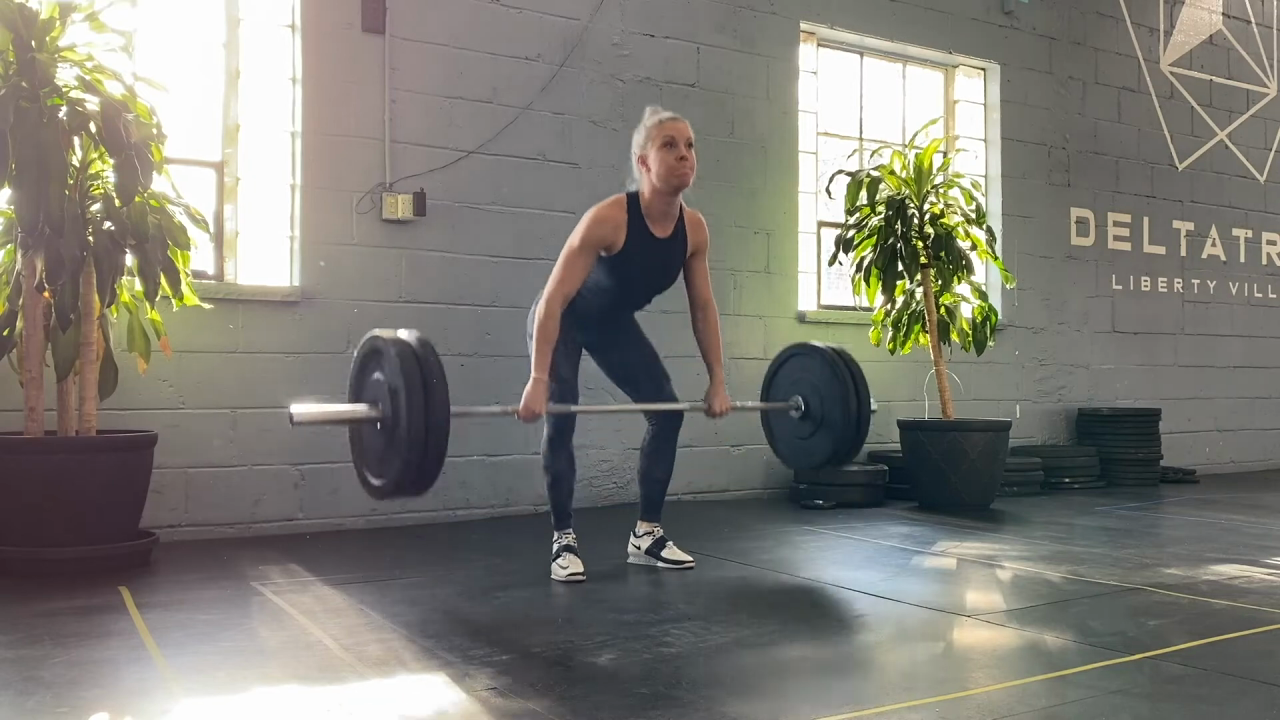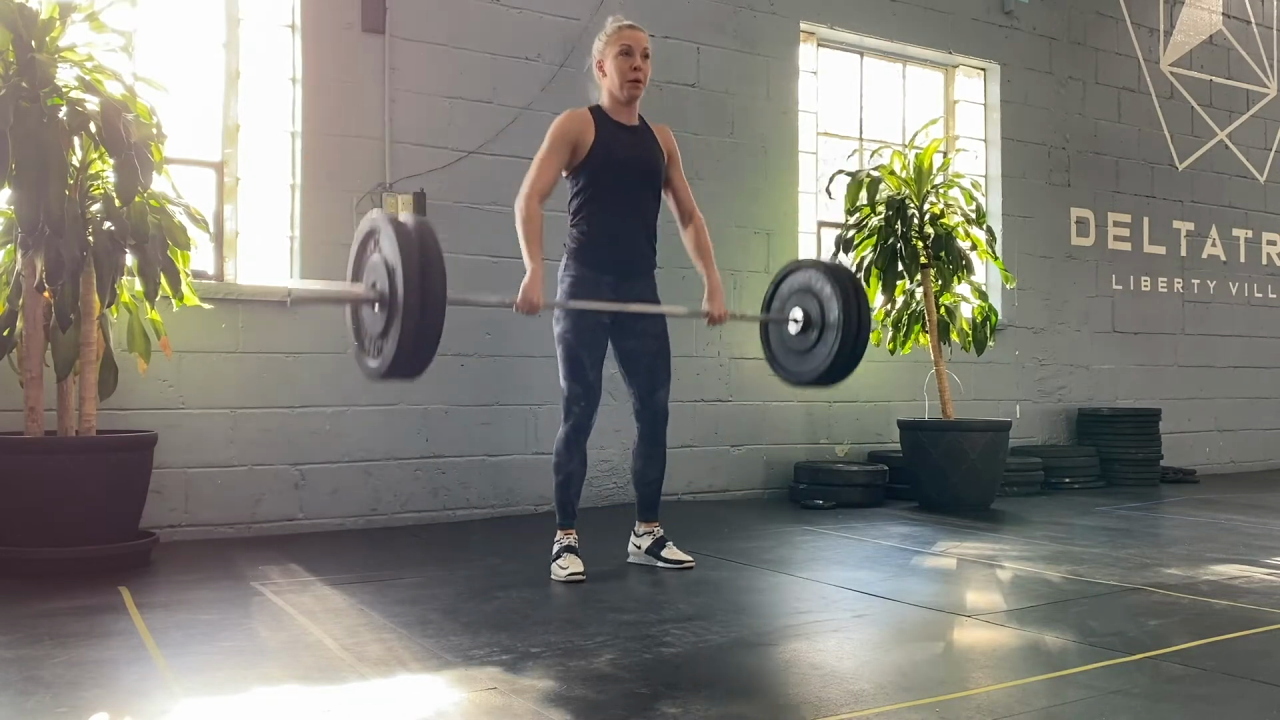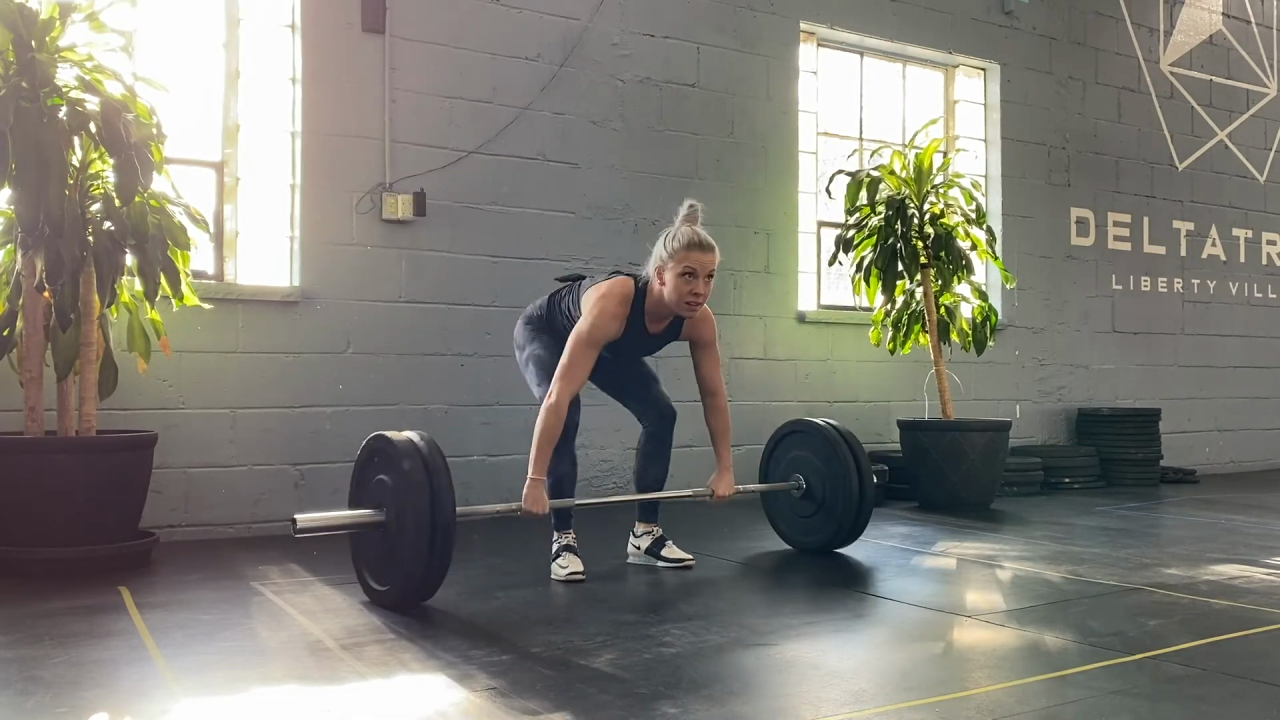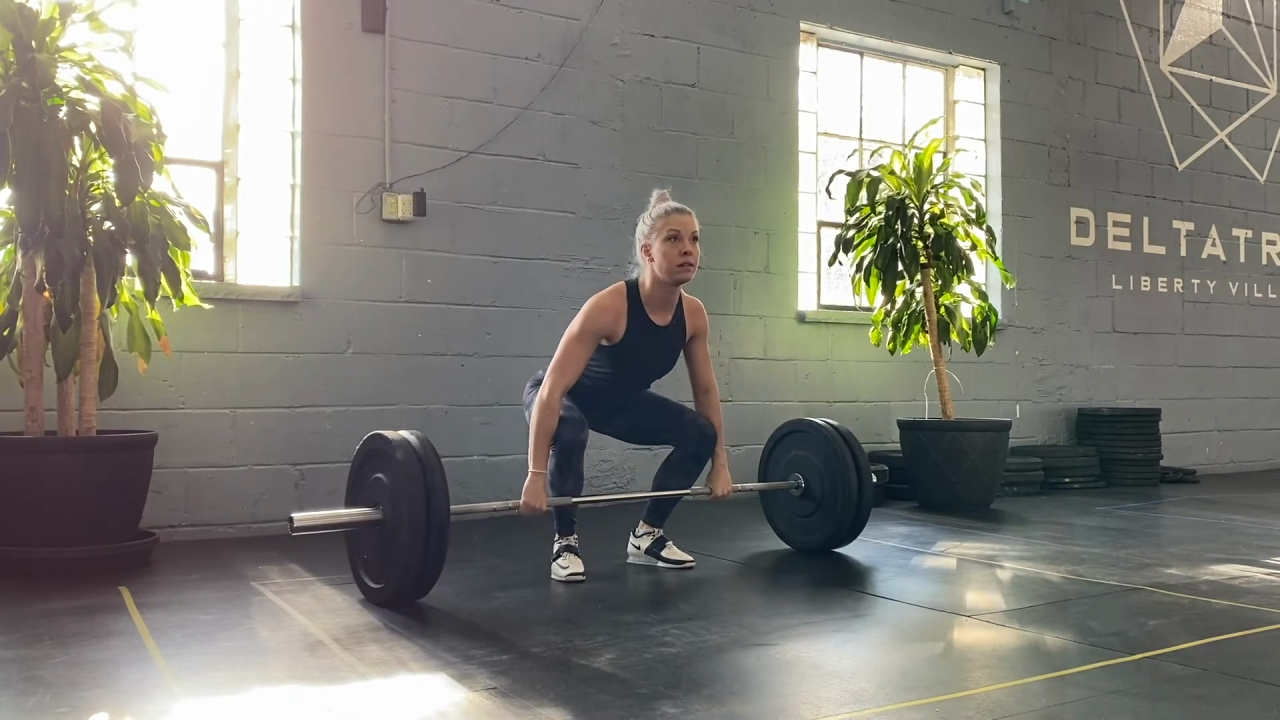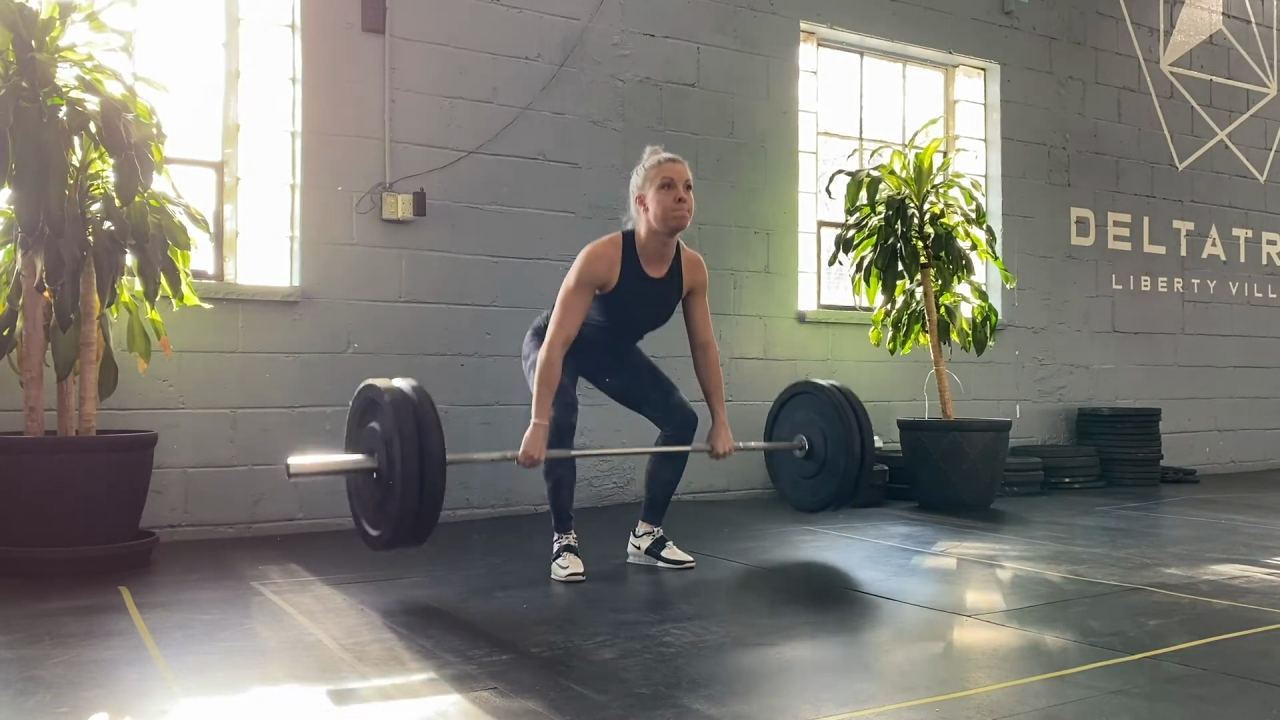
dt=1s
person 1, frame 1
left shoulder: (693, 227)
right shoulder: (609, 217)
left elbow: (703, 306)
right elbow: (553, 299)
left wrist: (717, 380)
right wrist: (537, 382)
left hip: (617, 323)
right hip: (568, 320)
left knee: (668, 414)
right knee: (563, 417)
left ankle: (647, 535)
right ankle: (564, 541)
person 1, frame 2
left shoulder: (660, 138)
right shoulder: (576, 125)
left elbow: (689, 217)
right elbow: (529, 199)
left wrist: (712, 287)
right wrist: (534, 270)
left hip: (641, 292)
right hip: (585, 287)
left knee: (653, 412)
right knee: (580, 412)
left ankle: (646, 533)
right ankle: (565, 540)
person 1, frame 3
left shoulder: (699, 321)
right shoulder: (612, 304)
left elbow: (714, 394)
right elbow: (558, 397)
left wrist: (724, 469)
right wrist: (536, 481)
left hip: (610, 348)
right hip: (544, 333)
left knee: (660, 415)
right knee: (567, 414)
left ankle: (645, 532)
right ankle: (563, 540)
person 1, frame 4
left shoulder: (693, 314)
right shoulder: (607, 307)
left elbow: (706, 390)
right elbow: (552, 390)
left wrist: (720, 463)
right wrist: (536, 475)
left hip: (622, 400)
right hip: (567, 397)
left knee: (700, 433)
right knee: (569, 434)
left ankle: (647, 536)
right ankle: (565, 542)
person 1, frame 5
left shoulder: (691, 266)
right shoulder: (603, 256)
left elbow: (703, 346)
right elbow: (556, 342)
left wrist: (720, 423)
right wrist: (537, 426)
left hip: (614, 350)
right hip: (558, 346)
left knee: (681, 420)
right knee: (562, 421)
left ankle: (647, 536)
right ankle: (564, 541)
